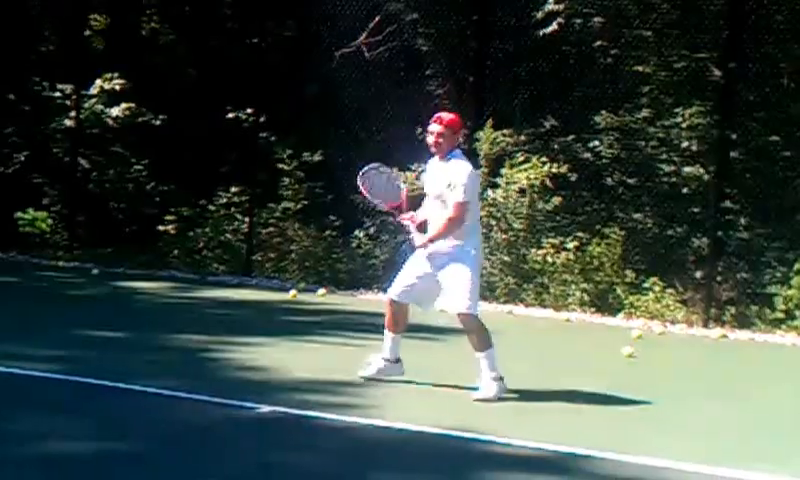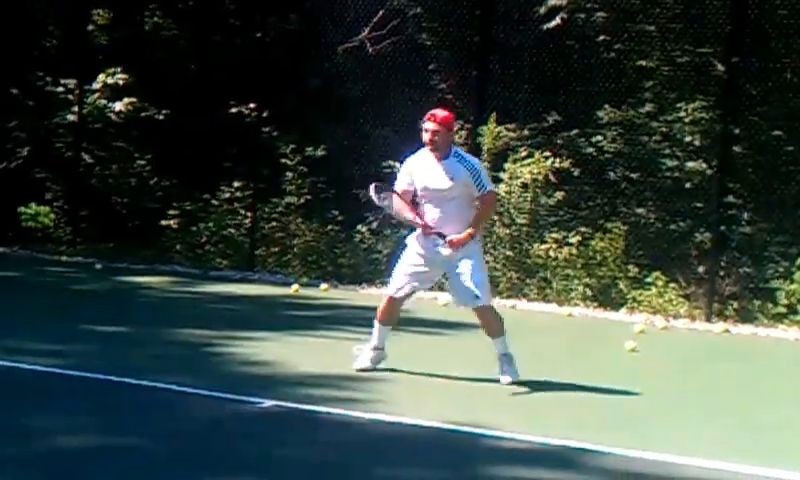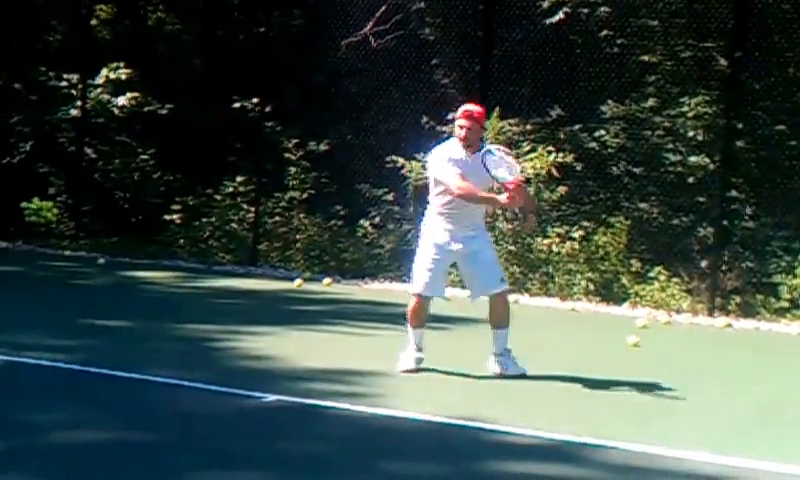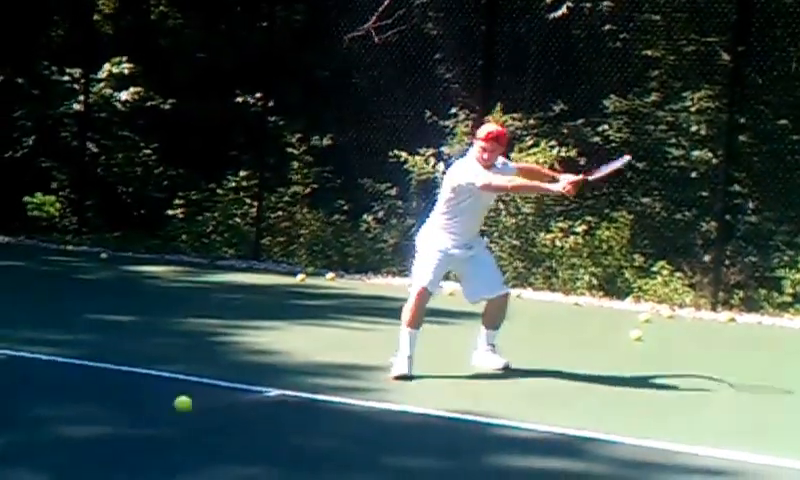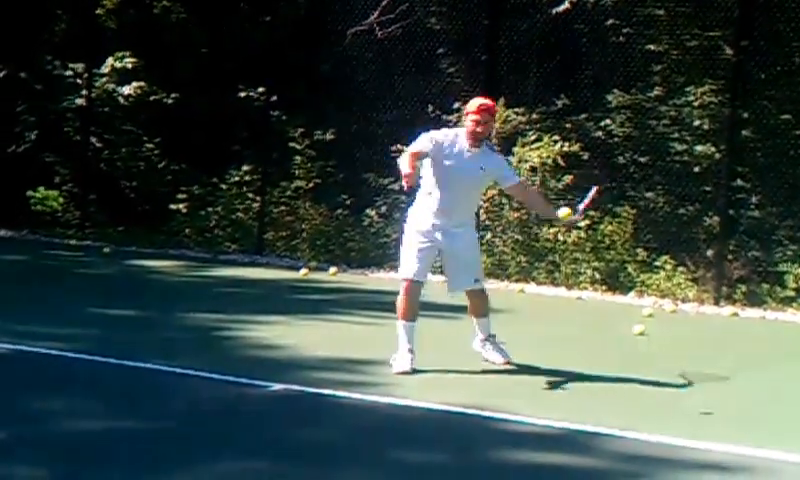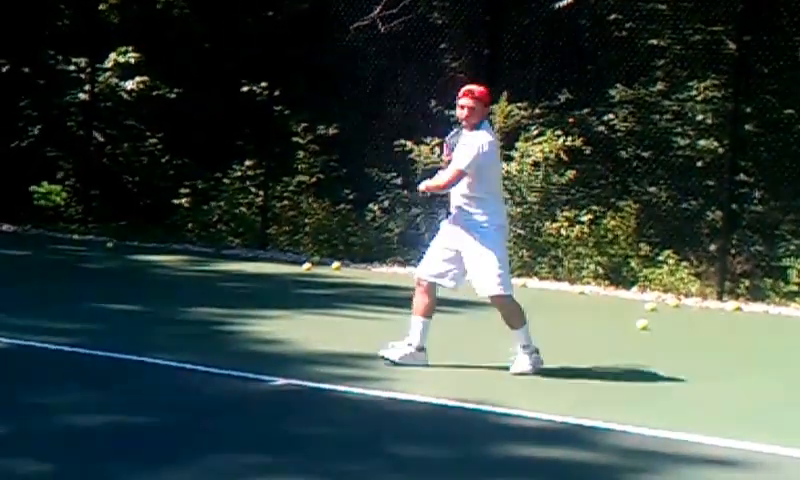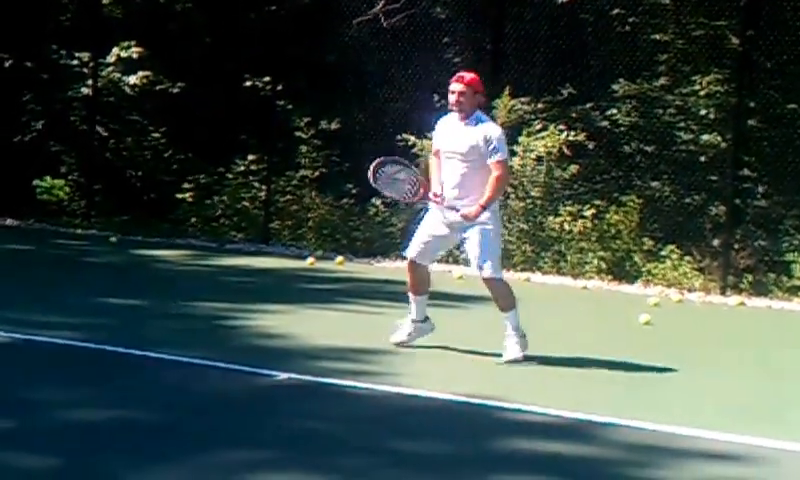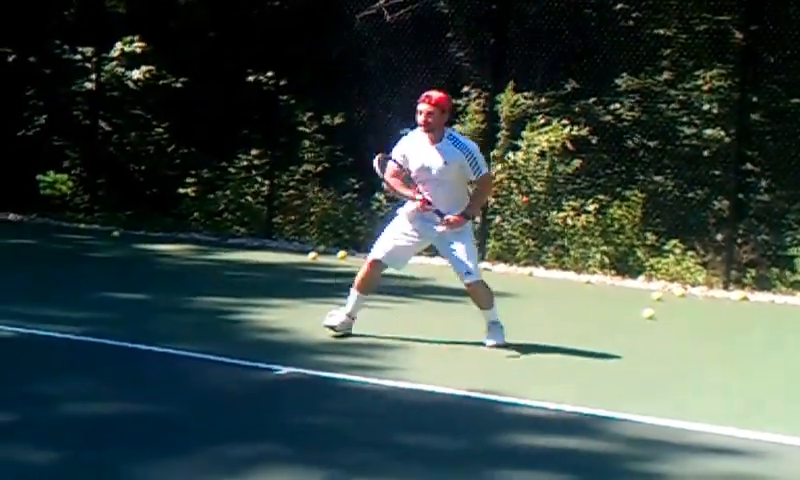
dt=0.4s
person 1, frame 1
left shoulder: (462, 170)
right shoulder: (433, 166)
left elbow: (455, 216)
left wrist: (425, 241)
right wrist: (418, 215)
left hip: (461, 252)
right hip: (432, 251)
left knee: (464, 311)
right knee: (396, 298)
left ankle: (492, 377)
right ankle: (389, 359)
person 1, frame 2
left shoulder: (470, 166)
right shoulder: (413, 163)
left elbow: (488, 204)
right elbow: (399, 199)
left wrist: (470, 235)
right wrist: (417, 218)
left hip: (461, 246)
right hip: (424, 243)
left knee: (482, 305)
right knee: (393, 295)
left ankle: (504, 357)
right ankle: (375, 349)
person 1, frame 3
right shoulder: (441, 155)
left elbow: (515, 188)
right elbow: (458, 189)
left wrist: (525, 209)
right wrist: (497, 200)
left hip: (475, 234)
right hip: (438, 234)
left knee: (498, 293)
right knee: (420, 294)
left ankle: (501, 354)
right ankle: (414, 349)
person 1, frame 4
left shoulder: (497, 166)
right shoulder: (465, 170)
left elbow: (524, 169)
right elbow: (508, 186)
left wrist: (558, 177)
right wrist: (552, 188)
left hip: (470, 245)
right hip: (437, 241)
left knee: (499, 295)
right knee: (421, 292)
left ankle: (484, 350)
right ankle: (404, 356)
person 1, frame 5
left shoulder: (493, 159)
right shoulder: (441, 139)
left elbow: (521, 189)
right elbow: (410, 155)
left wrist: (552, 213)
right wrist: (408, 169)
left hip: (459, 231)
right hip: (424, 224)
left knee: (472, 289)
right knee: (411, 283)
left ankle: (485, 339)
right ankle: (405, 350)
person 1, frame 6
left shoulder: (479, 141)
right shoulder: (469, 135)
left elbow: (449, 179)
left wrist: (427, 185)
right wrist: (449, 161)
left hip: (484, 228)
right hip: (458, 226)
left knee: (497, 293)
right knee: (425, 281)
left ankle: (528, 350)
right ankle: (415, 346)
person 1, frame 7
left shoulder: (489, 131)
right shoulder: (443, 124)
left elbow: (500, 173)
left wrist: (482, 206)
right wrist: (435, 186)
left hip: (479, 214)
right hip: (444, 209)
left knee: (492, 274)
right knee: (415, 261)
left ankle: (515, 335)
right ankle: (418, 321)
person 1, frame 8
left shoulder: (464, 148)
right shoulder: (408, 143)
left elbow: (485, 184)
right elbow: (391, 178)
left wrist: (465, 215)
right wrist: (412, 195)
left hip: (451, 223)
right hip: (414, 218)
left knee: (472, 280)
right knee: (374, 262)
left ankle: (494, 325)
right ankle: (347, 315)
